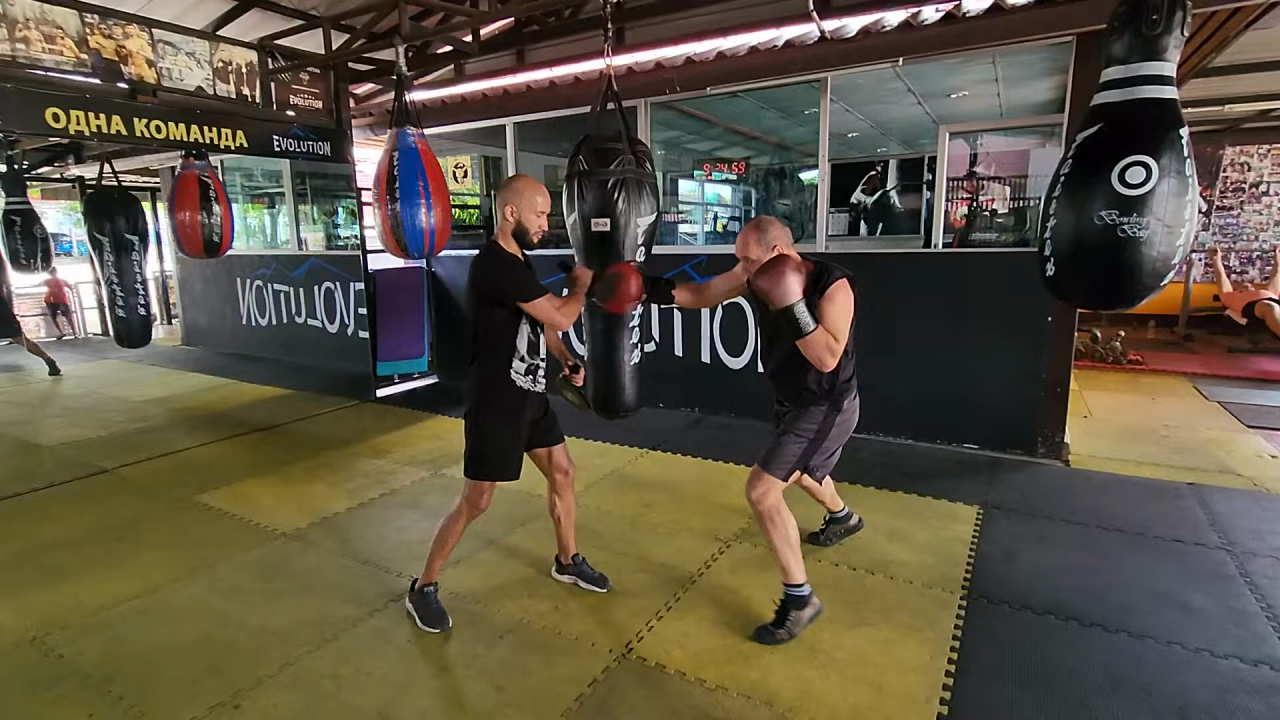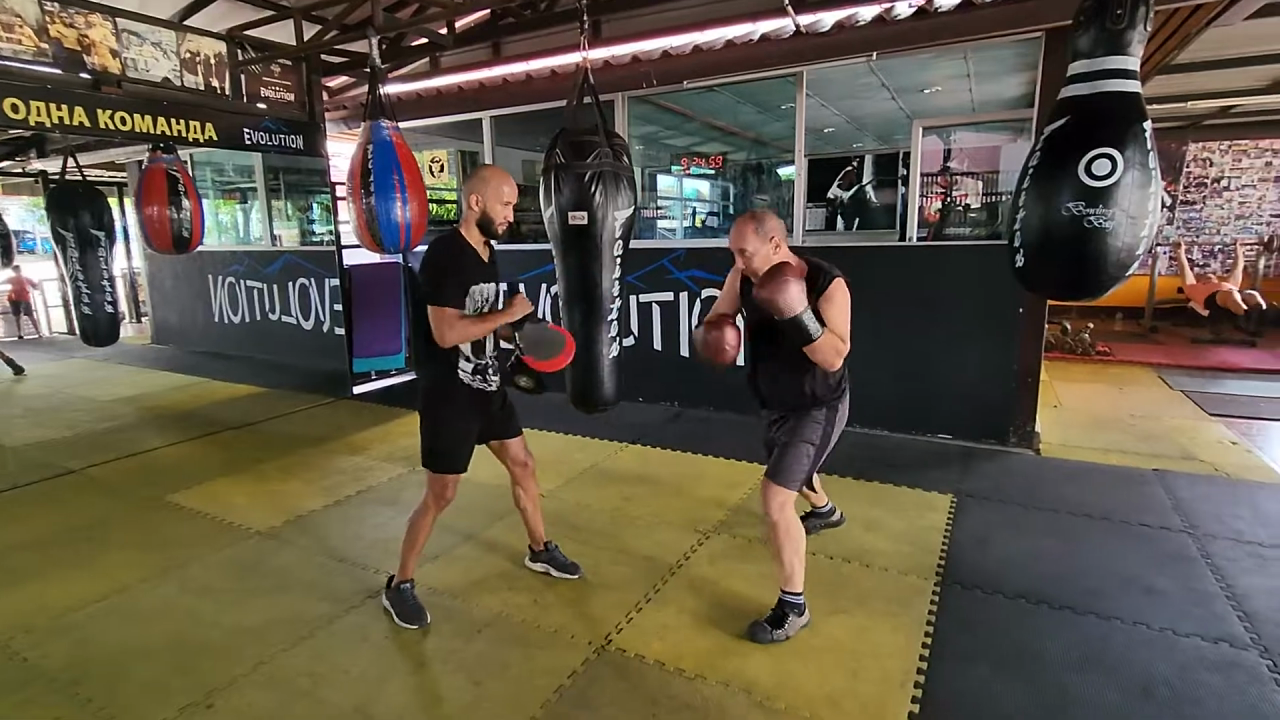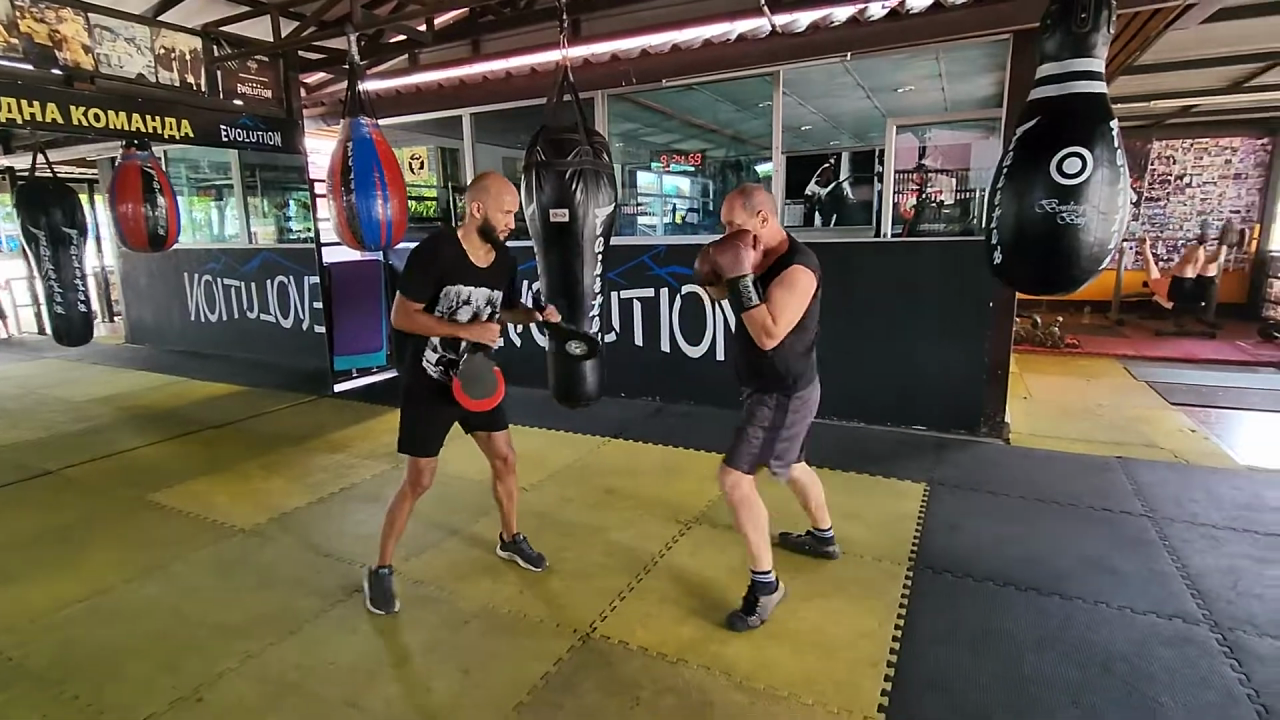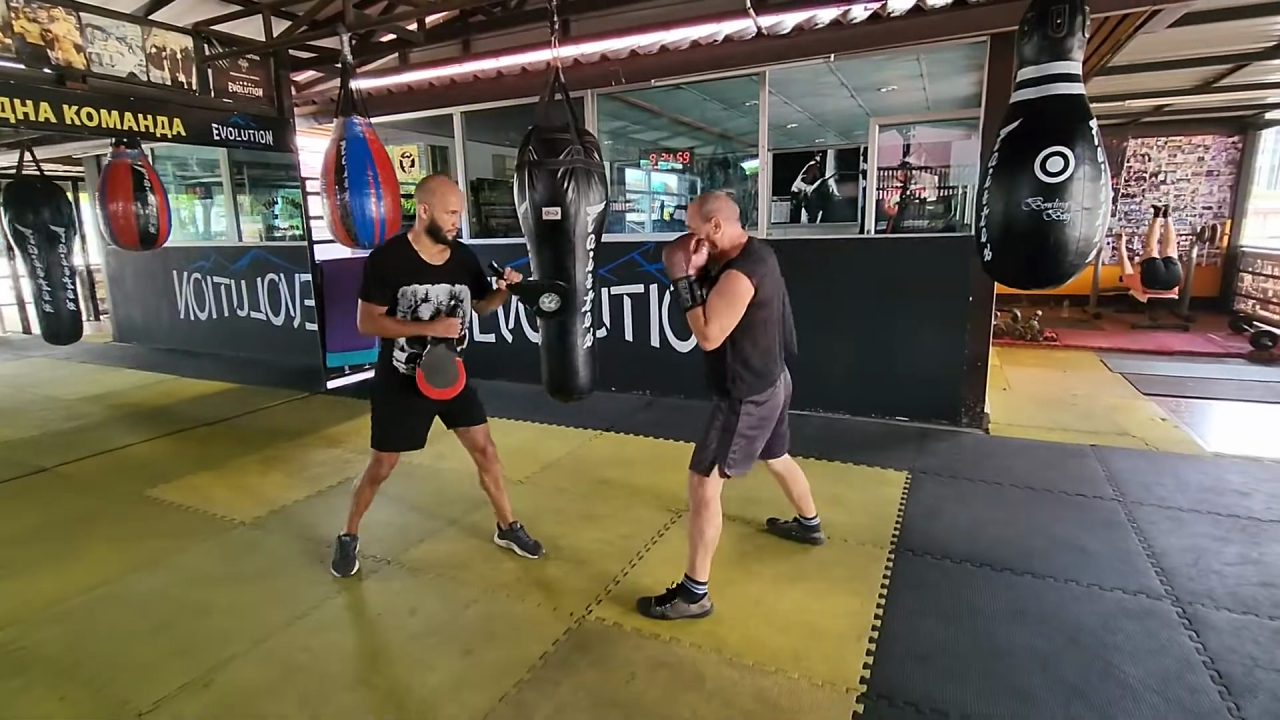
dt=0.3s
person 1, frame 1
left shoulder: (517, 260)
right shoulder: (496, 266)
right elbow: (559, 316)
left wrist: (568, 361)
right wrist: (580, 285)
left hip: (529, 393)
right hip: (497, 400)
left knee: (563, 473)
right knee: (475, 501)
left ankle: (568, 560)
right ankle: (424, 587)
person 1, frame 2
left shoulder: (485, 251)
right shoulder: (445, 255)
right elbow: (446, 333)
left wrist: (511, 337)
right wrist: (509, 313)
left hip: (488, 386)
right hip: (450, 393)
left knee: (523, 466)
right knee: (441, 494)
left ankle: (540, 549)
right ankle: (400, 585)
person 1, frame 3
left shoulder: (504, 259)
right shoulder: (432, 254)
right elbow: (401, 316)
left wrist: (537, 314)
right wrist: (464, 330)
right hip: (429, 382)
left knee: (505, 460)
right knee: (419, 479)
left ankle: (511, 539)
right ankle: (381, 569)
person 1, frame 4
left shoulder: (463, 256)
right shoulder: (387, 258)
left elbow: (481, 303)
right elbow: (367, 322)
left wrist: (504, 289)
right wrist: (428, 328)
right hip: (401, 380)
left knee: (486, 451)
right knee: (382, 467)
left ankle: (507, 527)
right ankle: (349, 536)
person 2, frame 1
left shoulder: (834, 285)
right shoulder: (752, 277)
left elbow: (826, 358)
right elbow: (700, 293)
left wrist: (793, 309)
right wrist: (652, 288)
left hip: (828, 407)
right hip: (794, 401)
left knee: (762, 491)
right knee: (798, 469)
left ankle: (800, 600)
right ankle: (844, 517)
person 2, frame 2
left shoulder: (829, 284)
right shoulder: (744, 277)
left elbow: (834, 358)
right elbow: (715, 319)
left wrist: (797, 315)
left hip: (819, 407)
right hip: (775, 403)
left knee: (775, 501)
right knee: (792, 467)
left ankle: (793, 607)
right ankle: (825, 510)
person 2, frame 3
left shoulder: (797, 268)
right shoulder: (758, 251)
left elbow: (767, 335)
right elbow: (715, 292)
left wrist: (739, 281)
right wrist: (715, 275)
left hip: (784, 393)
right hip: (775, 385)
left knee: (733, 481)
right knee: (791, 466)
left ankle: (766, 585)
right ankle: (823, 537)
person 2, frame 4
left shoulder: (740, 273)
right shoulder: (754, 251)
left elbow: (708, 337)
right elbow: (719, 305)
left wrist: (686, 282)
right wrist: (698, 276)
left hip: (746, 395)
right hip: (770, 380)
left knee: (704, 485)
right knee: (776, 457)
left ankle: (694, 594)
right ankle: (810, 524)
